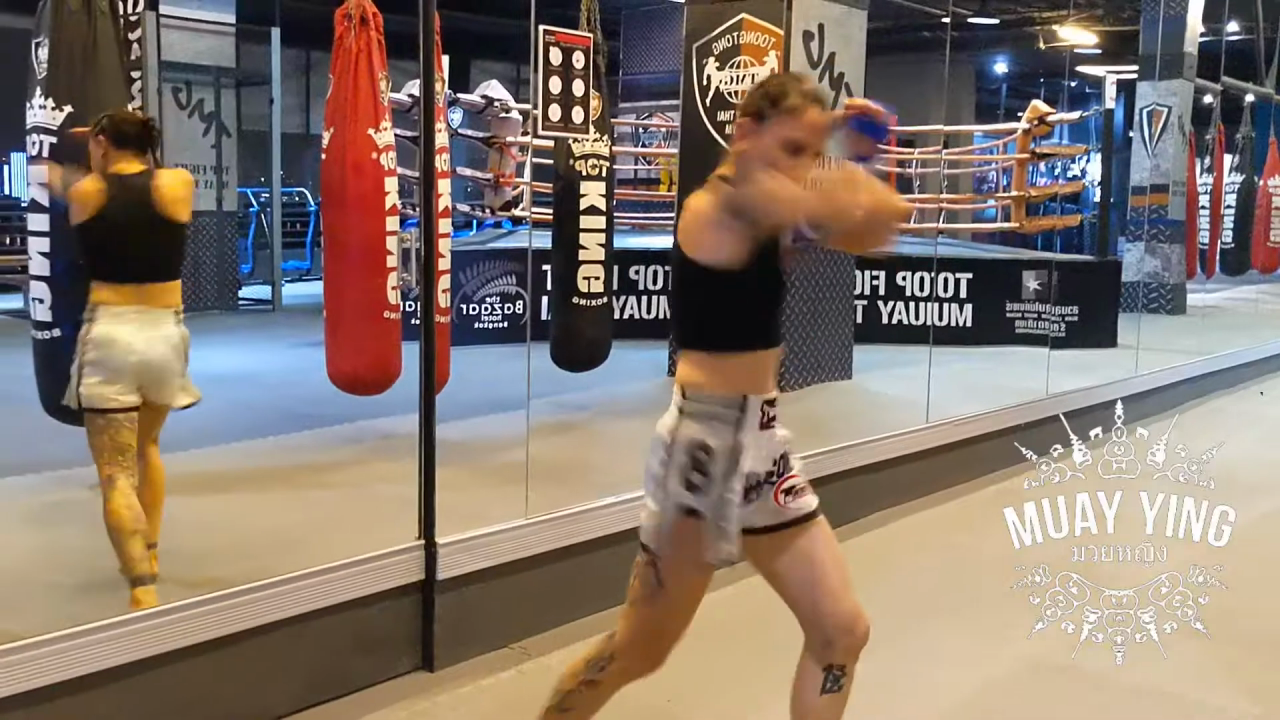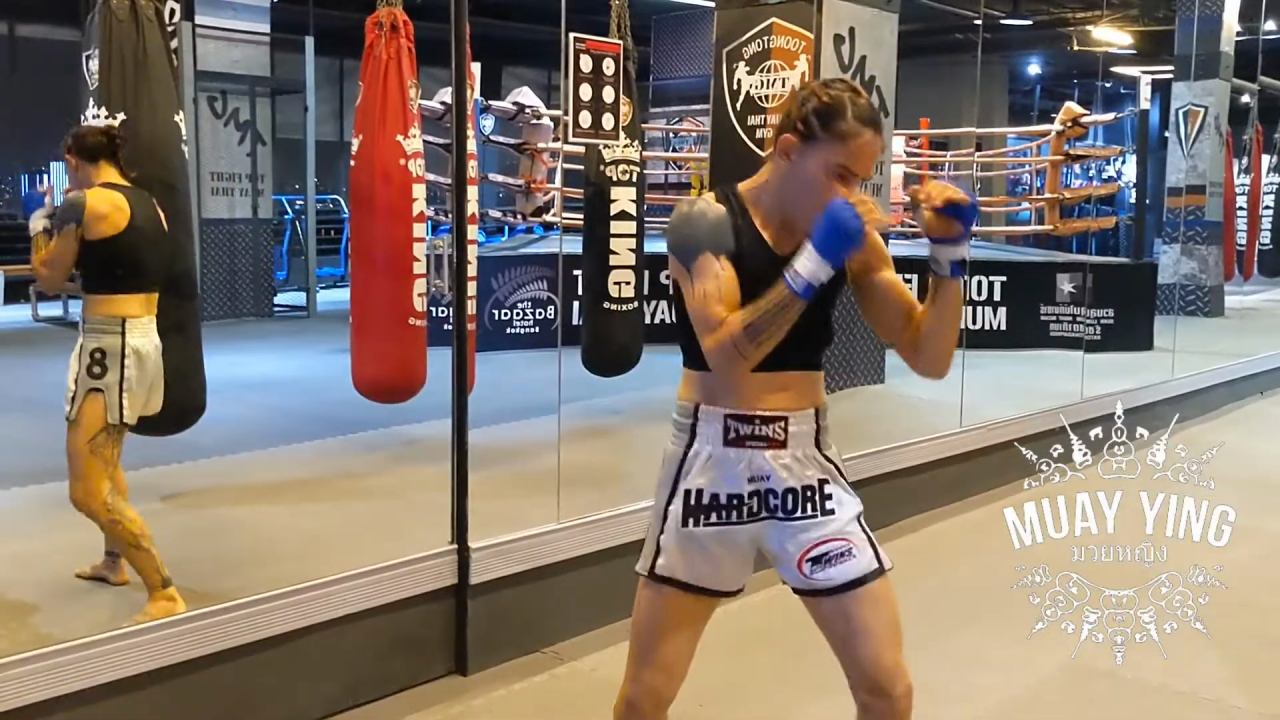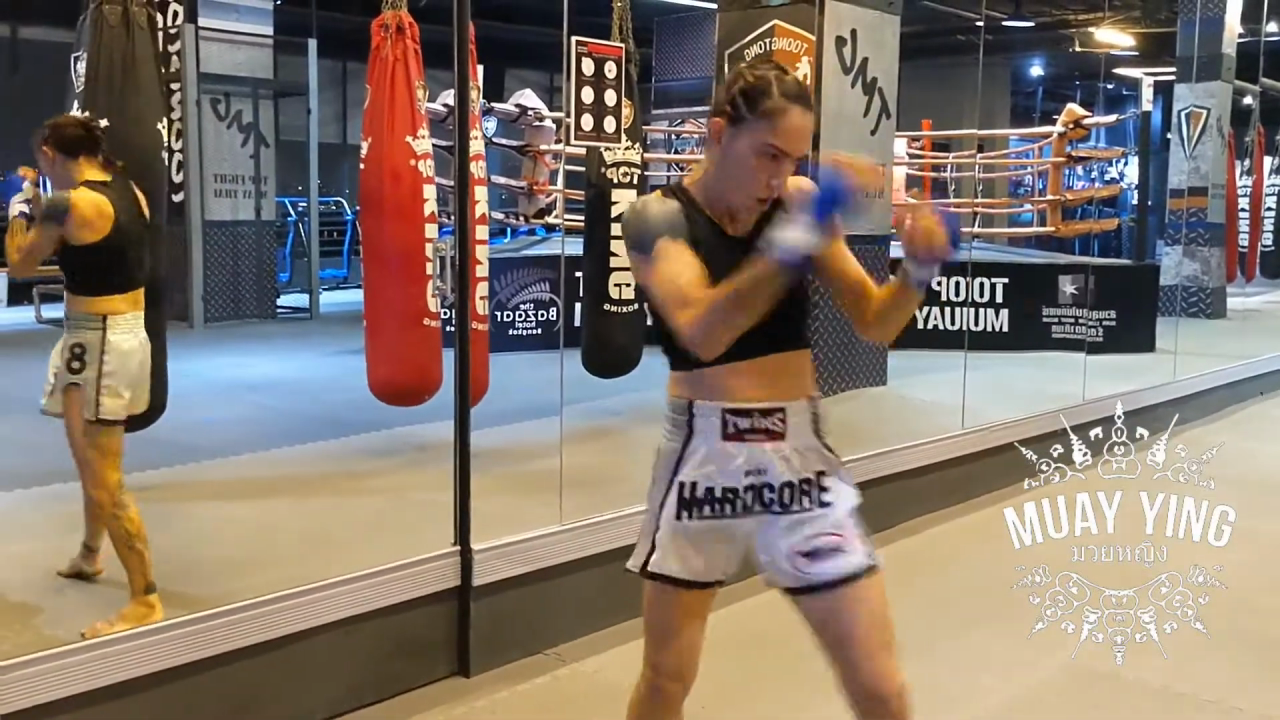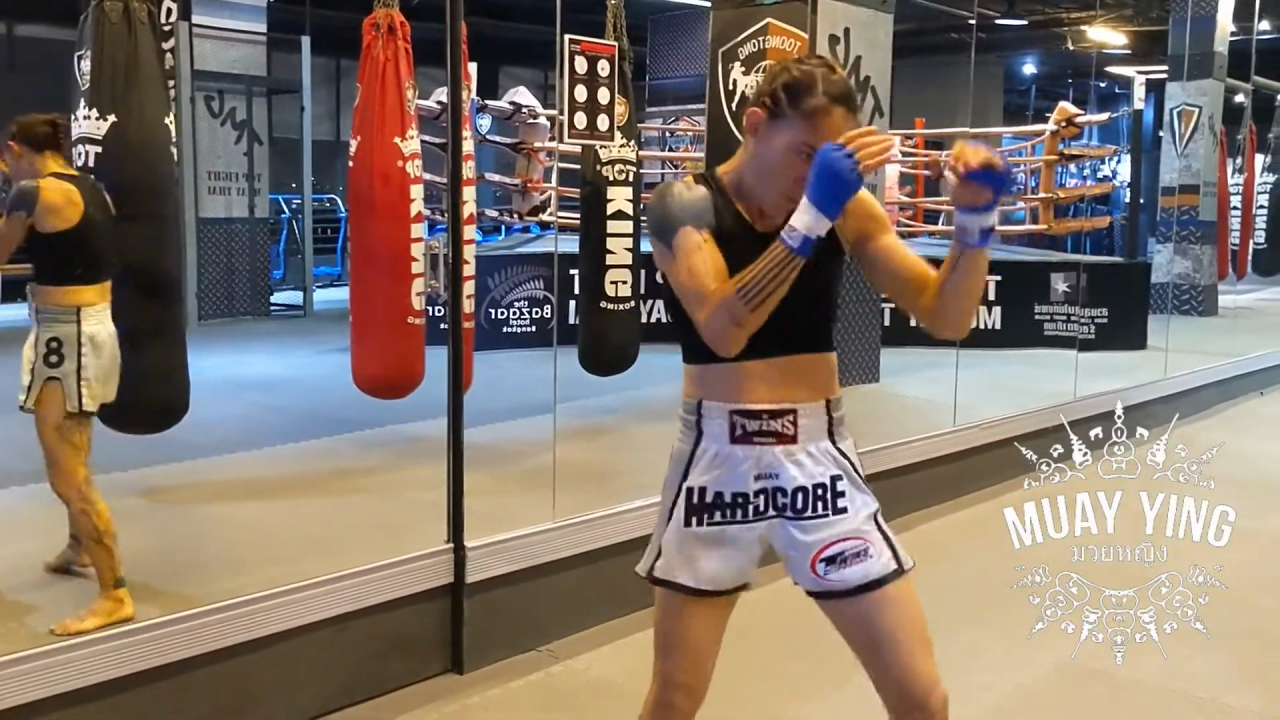
dt=1s
person 1, frame 1
left shoulder: (734, 193)
right shoulder: (720, 199)
right elbow: (871, 208)
left wrist: (854, 143)
left hip: (756, 438)
right hip: (709, 442)
left knee: (843, 630)
right knee: (637, 652)
person 1, frame 2
left shoulder: (852, 234)
right shoulder: (703, 221)
left elbow: (931, 358)
right elbow: (726, 355)
left wrist: (950, 251)
right wrist: (814, 264)
left hip: (805, 468)
right hip: (710, 466)
person 1, frame 3
left shoulder: (799, 202)
right shoulder: (661, 216)
left elbow: (878, 325)
right elbow: (704, 334)
left wrist: (920, 270)
right wrist: (800, 232)
left hip: (798, 457)
right hip: (702, 460)
person 1, frame 4
left shoulder: (848, 209)
right shoulder: (684, 204)
left elbow: (948, 319)
right elbow: (725, 330)
left wrist: (974, 214)
right wrist: (813, 214)
left hip: (818, 460)
right hip: (716, 462)
person 2, frame 1
left shoulder: (82, 190)
right shoulder: (175, 183)
right wrist: (137, 160)
left hip: (107, 338)
right hip: (162, 335)
left knee: (115, 477)
right knee: (143, 449)
left ankle: (141, 595)
right ankle: (145, 555)
person 2, frame 2
left shoulder: (84, 204)
right shoulder: (147, 204)
left elbow: (49, 279)
left wrist: (39, 222)
left hip: (110, 350)
right hip: (141, 341)
left knee: (89, 492)
right knee: (103, 466)
left ankle: (164, 595)
right ankle: (114, 561)
person 2, frame 3
left shoulder: (69, 205)
right shoulder: (128, 192)
left hip: (95, 348)
right hip: (121, 337)
left knee: (103, 482)
right knee: (89, 454)
left ankle: (145, 601)
right ankle: (89, 553)
person 2, frame 4
right shoulder: (90, 188)
left hip: (65, 338)
right hip: (93, 329)
left knee: (67, 478)
right knee: (69, 450)
left ankle: (114, 596)
right ankle: (77, 549)
